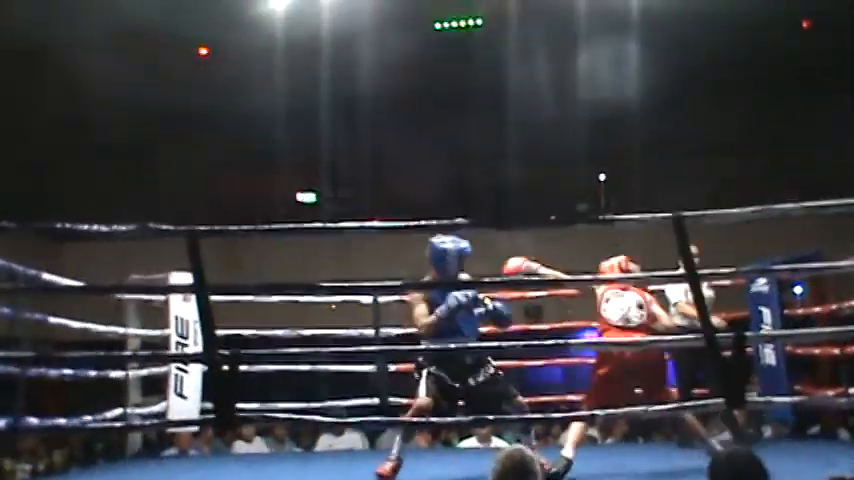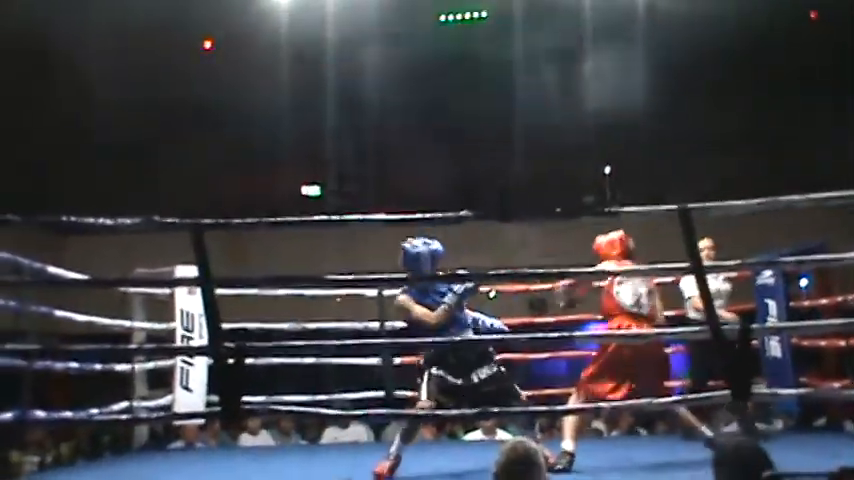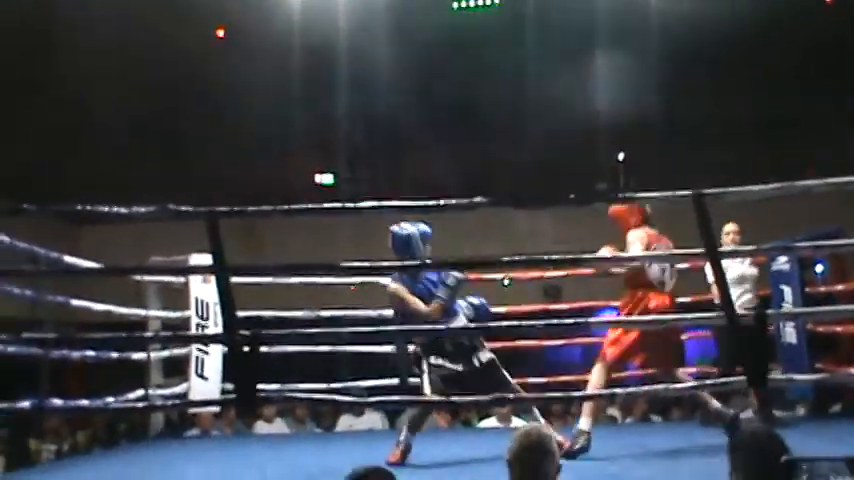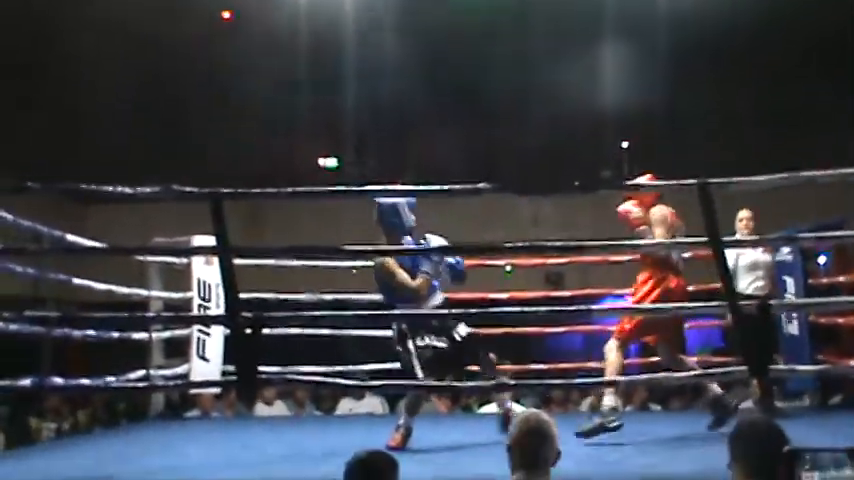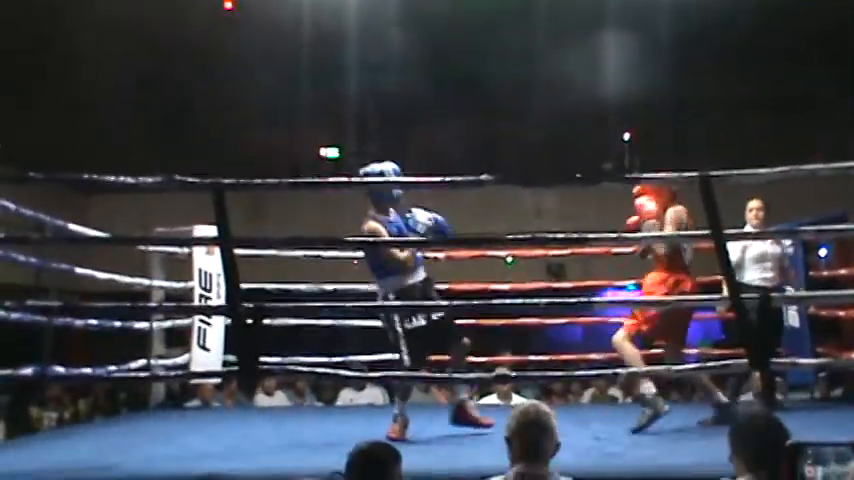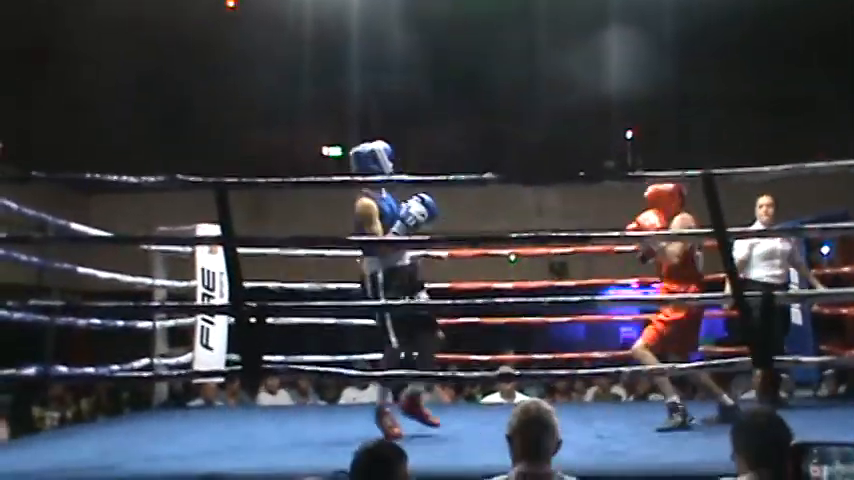
dt=0.1s
person 1, frame 1
left shoulder: (461, 282)
right shoulder: (420, 295)
left elbow: (476, 312)
right elbow: (424, 329)
left wrist: (493, 310)
right wrist: (451, 305)
left hip: (472, 356)
right hip: (441, 359)
left knee: (516, 405)
right knee: (423, 405)
right ankle: (394, 459)
person 1, frame 2
left shoulder: (443, 281)
right shoulder: (405, 299)
right elbow: (433, 321)
left wrist: (482, 322)
right wrist: (455, 295)
left hip: (472, 351)
right hip: (443, 357)
left knee: (517, 400)
right knee: (425, 407)
right ankle: (393, 457)
person 1, frame 3
left shoulder: (428, 269)
right shoulder: (398, 287)
right elbow: (429, 314)
left wrist: (468, 303)
right wrist: (449, 285)
left hip: (464, 338)
right hip: (436, 346)
left knee: (510, 388)
right knee: (431, 399)
right ankle: (403, 444)
person 1, frame 4
left shoulder: (410, 241)
right shoulder: (385, 260)
right elbow: (416, 291)
left wrist: (443, 266)
right wrist: (432, 261)
left hip: (440, 313)
right hip: (414, 324)
left knee: (487, 360)
right knee: (425, 382)
left ankle: (508, 414)
right ankle: (404, 428)
person 1, frame 5
left shoulder: (392, 214)
right shoulder: (373, 227)
right elbow: (403, 264)
left wrist: (426, 231)
right wrist: (421, 233)
left hip: (422, 288)
right hip: (399, 298)
left knee: (460, 344)
right knee: (413, 362)
left ankle: (462, 406)
right ankle: (400, 417)
person 1, frame 6
left shoulder: (383, 195)
right shoulder: (366, 203)
right elbow: (382, 245)
left wrist: (412, 213)
right wrist: (407, 222)
left hip: (404, 270)
right hip: (384, 279)
left knee: (432, 336)
right knee: (395, 346)
left ankle: (413, 398)
right ankle: (383, 409)
person 2, frame 1
left shoulder: (603, 286)
right shoulder: (644, 295)
left elbow: (565, 279)
right elbow: (666, 324)
left wrist: (530, 266)
left hip: (616, 351)
right hip: (648, 352)
left knee: (588, 408)
right knee: (664, 402)
left ankle: (565, 460)
right ankle: (716, 449)
person 2, frame 2
left shoulder: (608, 268)
right shoulder: (647, 279)
right elbow: (659, 319)
right hip: (649, 338)
left knee: (581, 395)
right knee: (659, 396)
left ankle: (566, 453)
right ankle: (710, 437)
person 2, frame 3
left shoulder: (637, 235)
right shoulder: (665, 242)
left elbow: (634, 267)
left wrist: (611, 258)
left hip: (642, 308)
right hip: (665, 308)
left knee: (602, 367)
right knee: (669, 372)
left ankle: (583, 434)
right ankle: (721, 413)
person 2, frame 4
left shoulder: (658, 213)
right shoulder: (672, 217)
left elbow: (660, 250)
left wrist: (640, 225)
left hip: (657, 285)
right hip: (674, 288)
left knee: (614, 343)
right knee: (671, 354)
left ankle: (609, 411)
right ankle: (717, 397)
person 2, frame 5
left shoulder: (675, 212)
right shoulder: (673, 216)
left elbow: (663, 249)
right elbow: (649, 251)
left wrist: (650, 223)
right wrist: (643, 227)
left hip: (670, 287)
right hip: (673, 288)
left knee: (623, 339)
right knee: (674, 355)
left ankle: (652, 399)
right ankle: (722, 403)
person 2, frame 6
left shoulder: (682, 221)
right shoulder: (677, 224)
left elbow: (674, 260)
right elbow: (653, 258)
left wrist: (655, 235)
right wrist: (646, 239)
left hip: (683, 297)
right hip: (684, 297)
left knee: (641, 349)
right knee: (680, 359)
left ankle: (677, 409)
right ankle: (727, 405)
person 3, frame 1
left shoulder: (704, 282)
right shoulder: (676, 282)
right elbow: (682, 308)
right wrist: (710, 318)
right knee: (686, 386)
left ankle: (735, 430)
right ankle: (683, 433)
person 3, frame 2
left shoulder: (722, 276)
right shoulder: (691, 276)
right elbow: (696, 303)
right wrist: (722, 314)
right knee: (700, 380)
left ankle: (746, 424)
person 3, frame 3
left shoulder: (749, 260)
right shoulder: (717, 260)
right elbow: (716, 289)
left wrist: (760, 313)
right wrist: (735, 310)
left hip: (751, 314)
left knee: (758, 362)
right knee: (728, 365)
left ankle: (765, 411)
person 3, frame 4
left shoulder: (764, 248)
right shoulder: (730, 247)
left elbow: (770, 277)
left hip: (762, 303)
left knee: (765, 353)
right knee: (748, 354)
left ankle: (766, 401)
person 3, frame 5
left shoulder: (775, 240)
right shoulder: (739, 238)
left elbow: (786, 269)
right elbow: (729, 268)
right wrist: (726, 293)
left hip: (771, 295)
right hip: (747, 294)
left knee: (769, 346)
right knee: (754, 344)
left ankle: (768, 394)
person 3, frame 6
left shoulder: (785, 236)
right shoulder: (748, 235)
left elbow: (799, 265)
right elbow: (737, 264)
left wrist: (818, 286)
right wrist: (729, 288)
left hip: (779, 292)
right hip: (756, 291)
left knee: (776, 343)
right knee: (761, 342)
left ankle: (770, 392)
right ankle: (766, 391)
